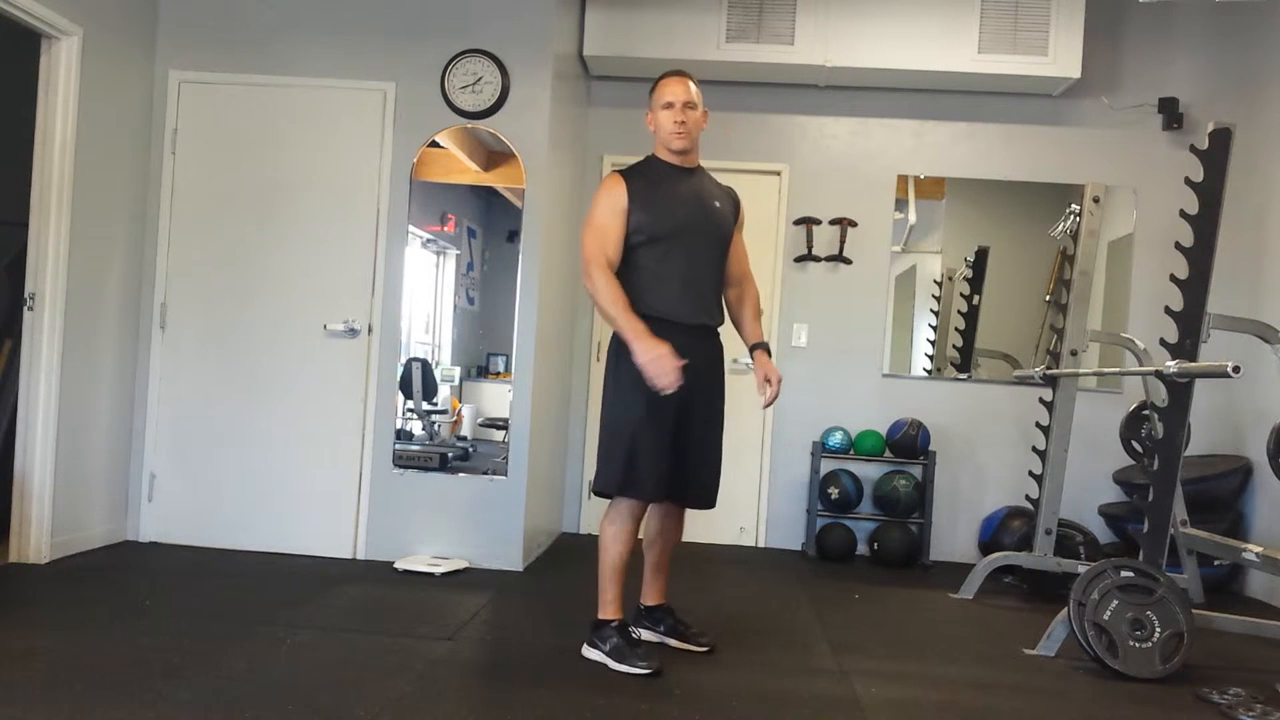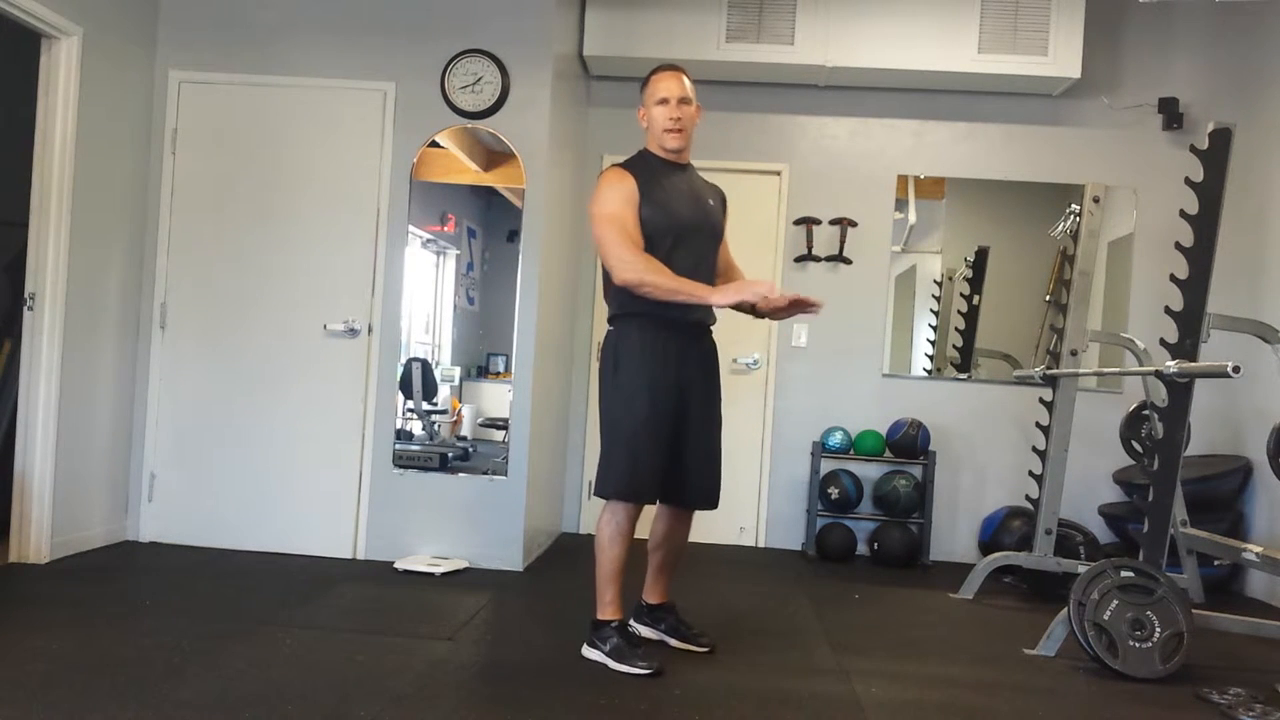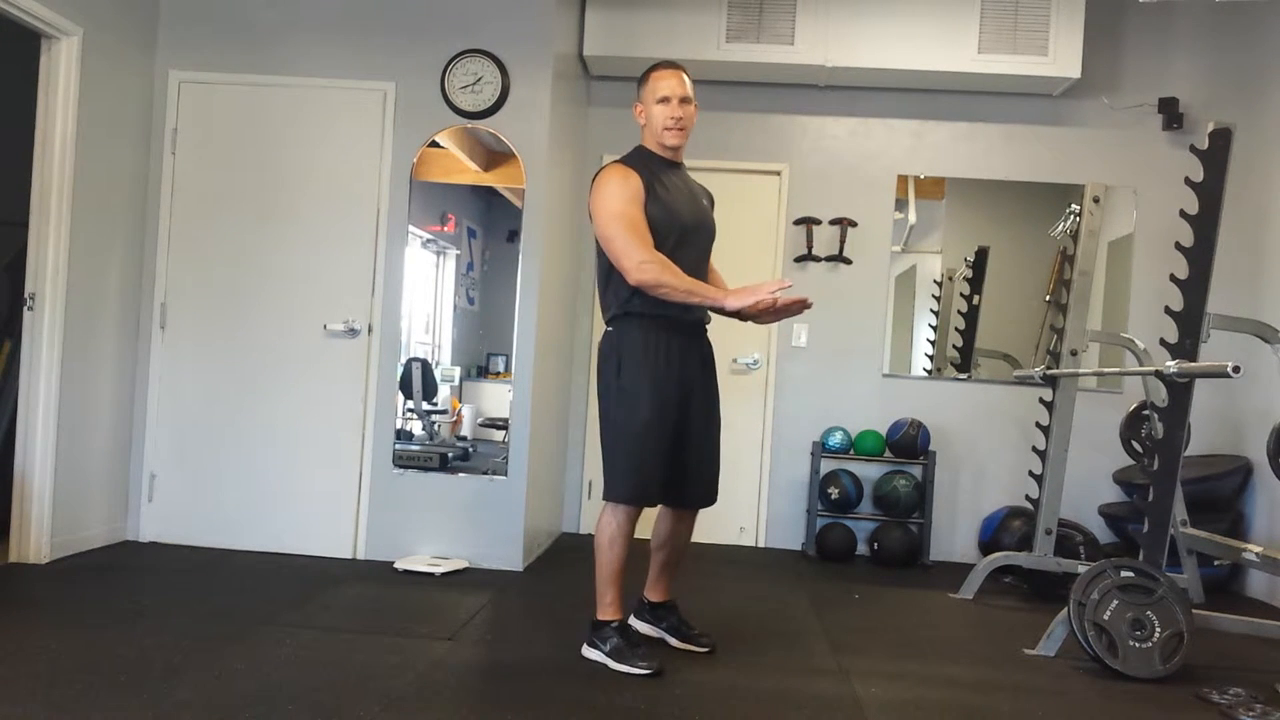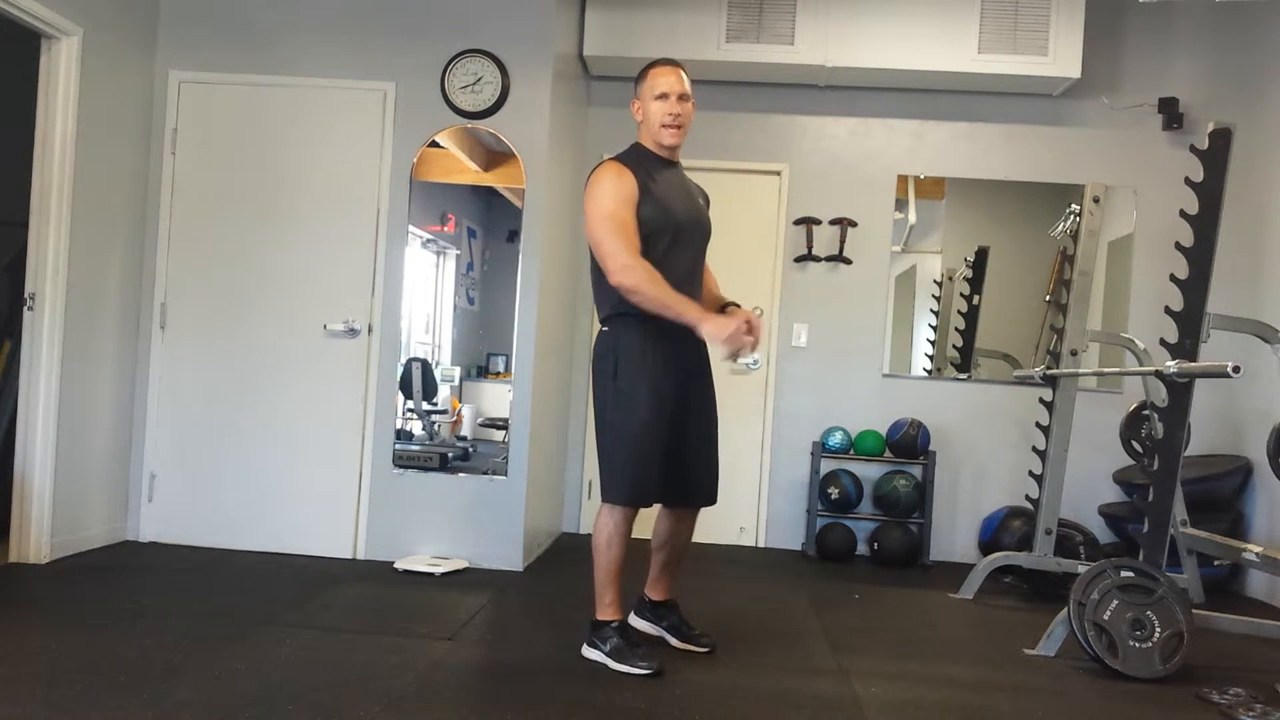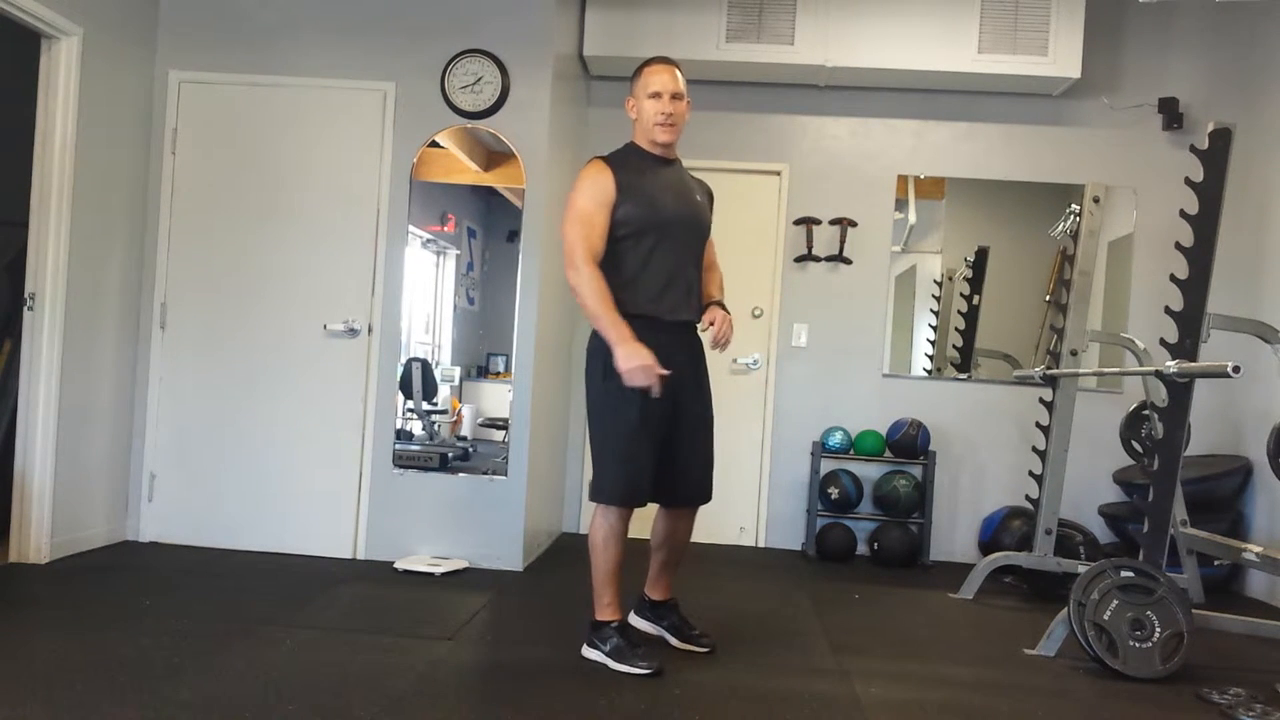
dt=0.3s
person 1, frame 1
left shoulder: (725, 199)
right shoulder: (624, 186)
left elbow: (739, 282)
right elbow: (598, 270)
left wrist: (758, 347)
right wrist: (642, 341)
left hip: (703, 354)
right hip: (647, 353)
left knee: (676, 493)
right knee: (631, 492)
left ankle: (654, 611)
right ankle: (606, 627)
person 1, frame 2
left shoulder: (711, 195)
right shoulder: (621, 181)
right elbow: (627, 268)
left wrist: (762, 304)
right wrist: (714, 293)
left hip: (697, 348)
right hip: (641, 344)
left knee: (687, 490)
right knee: (628, 490)
left ankle: (655, 608)
right ankle: (606, 627)
person 1, frame 3
left shoulder: (698, 193)
right shoulder: (620, 179)
right elbow: (640, 268)
left wrist: (752, 308)
right wrist: (726, 297)
left hip: (692, 348)
right hip: (639, 346)
left knee: (688, 491)
right knee: (629, 492)
left ankle: (655, 606)
right ankle: (606, 627)
person 1, frame 4
left shoulder: (692, 191)
right shoulder: (617, 177)
right elbow: (623, 267)
left wrist: (728, 310)
right wrist: (705, 318)
left hip: (688, 350)
right hip: (635, 347)
left knee: (689, 490)
right knee: (626, 493)
left ankle: (656, 605)
right ankle: (605, 628)
person 1, frame 5
left shoulder: (698, 190)
right shoulder: (604, 176)
right elbow: (580, 266)
left wrist: (716, 305)
right wrist: (623, 344)
left hip: (684, 349)
right hip: (627, 352)
left knee: (687, 491)
right knee: (620, 493)
left ankle: (657, 604)
right ankle: (605, 628)
